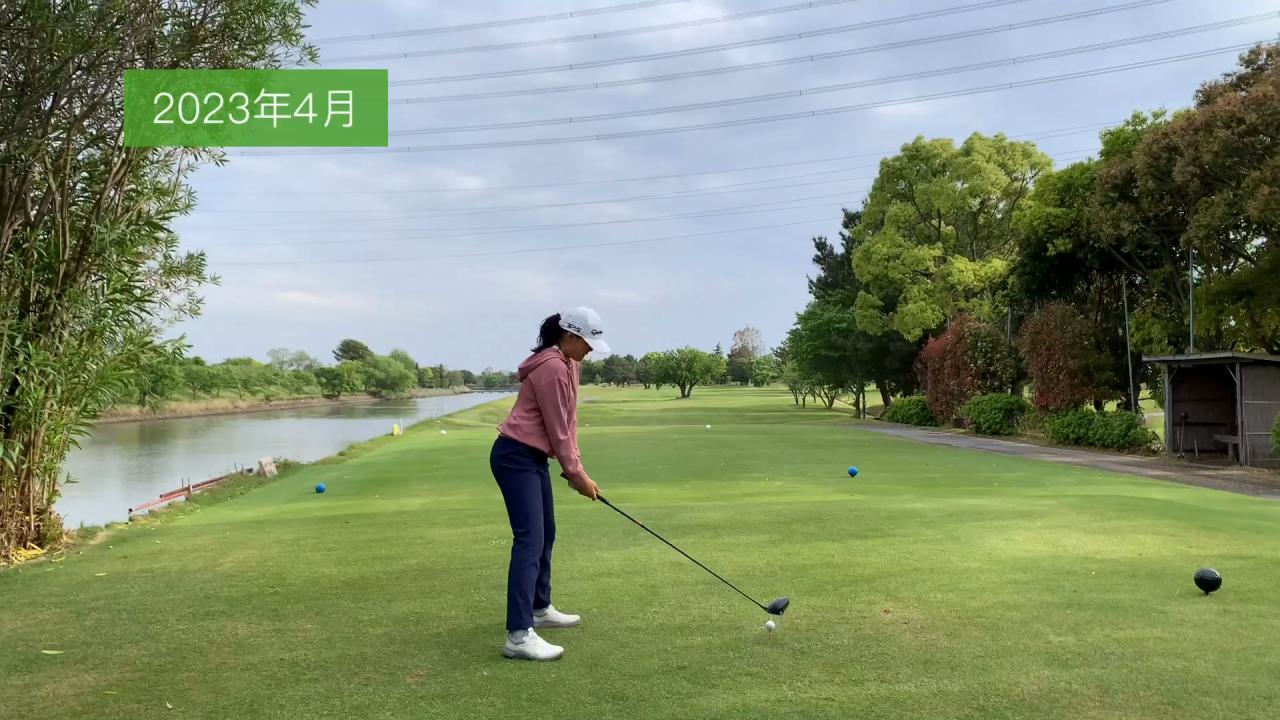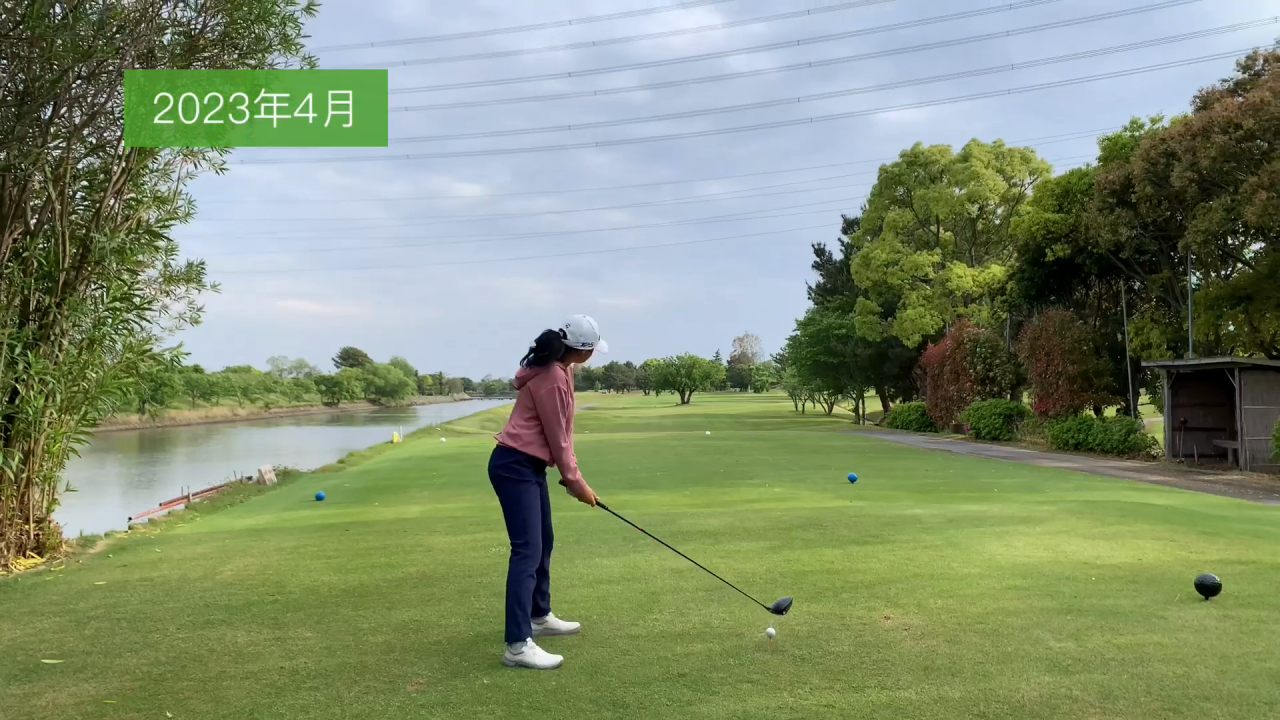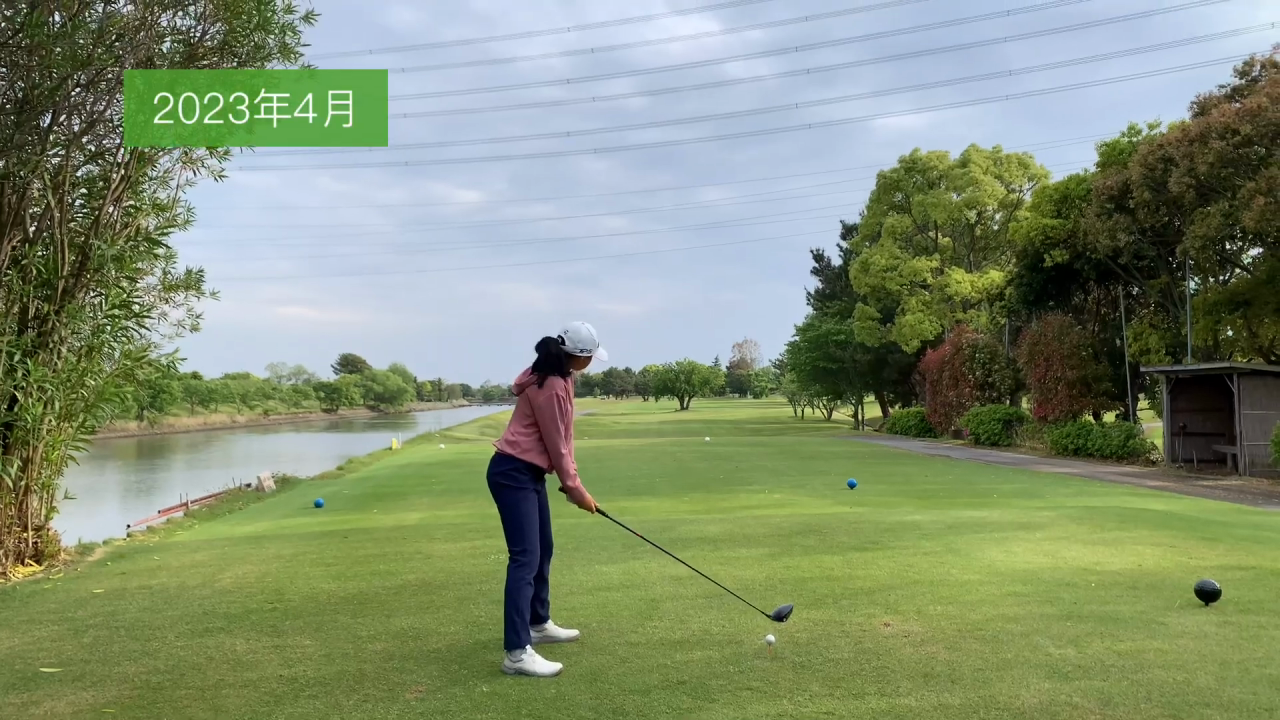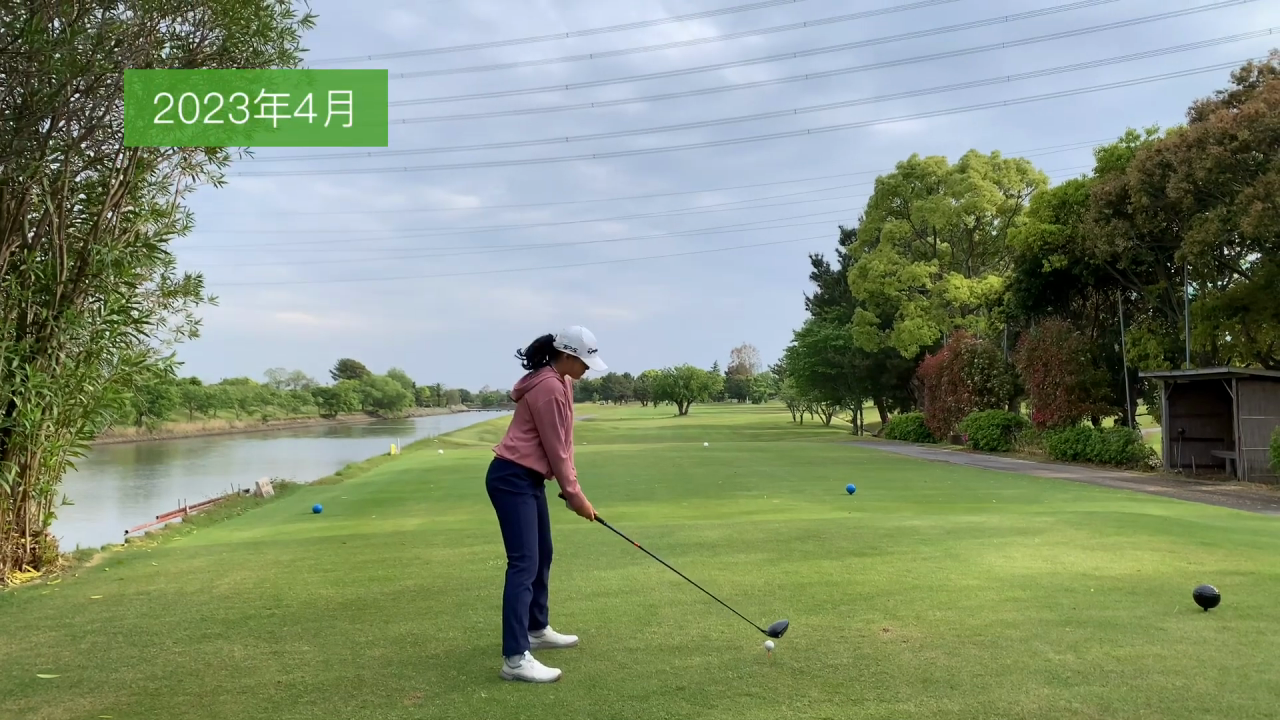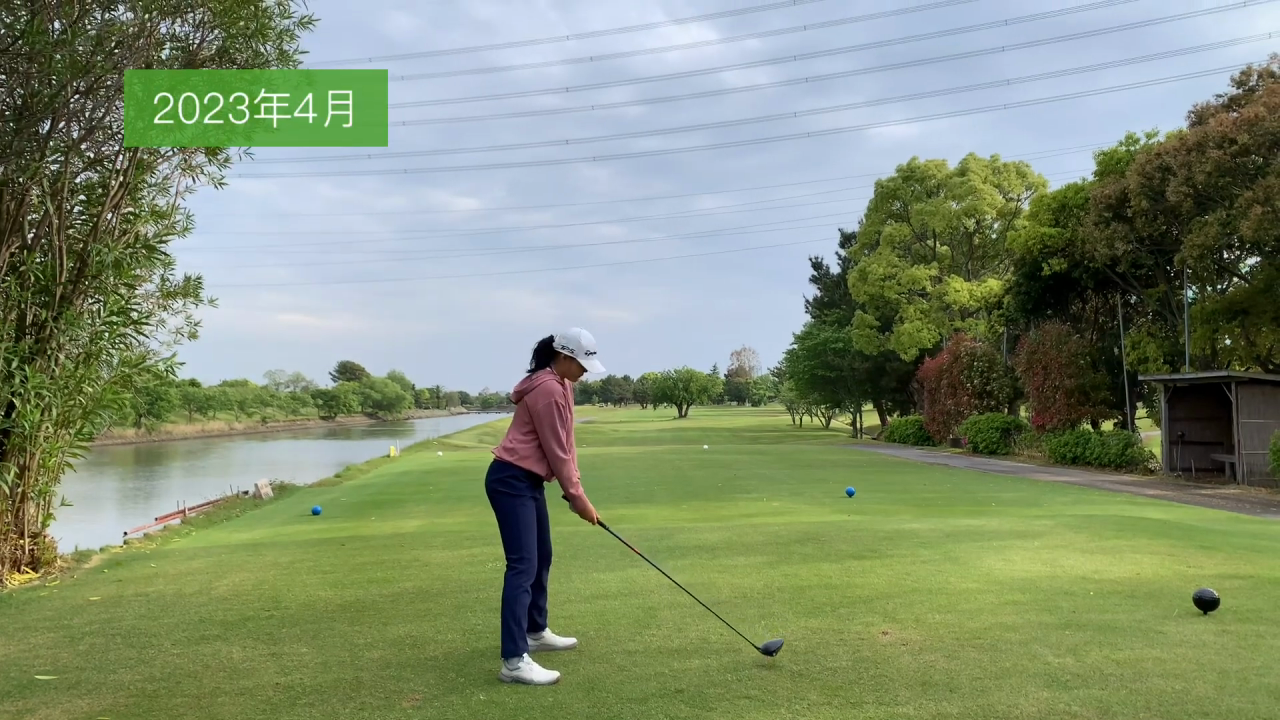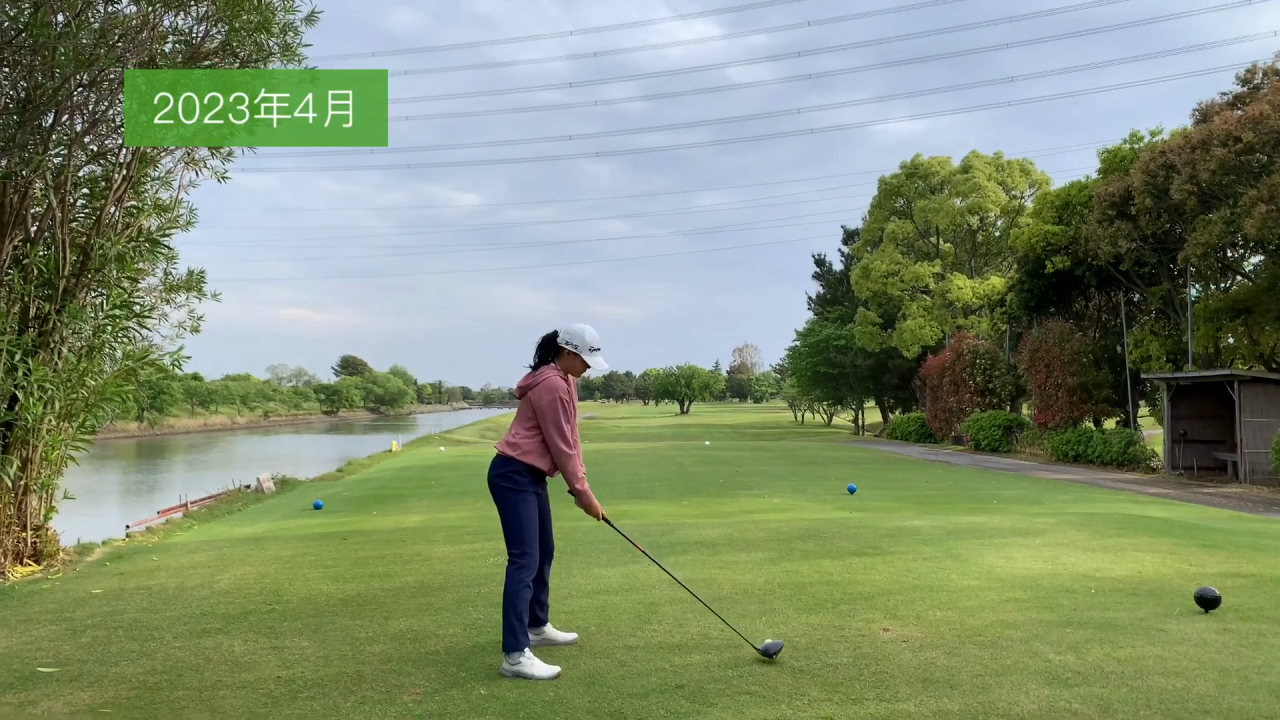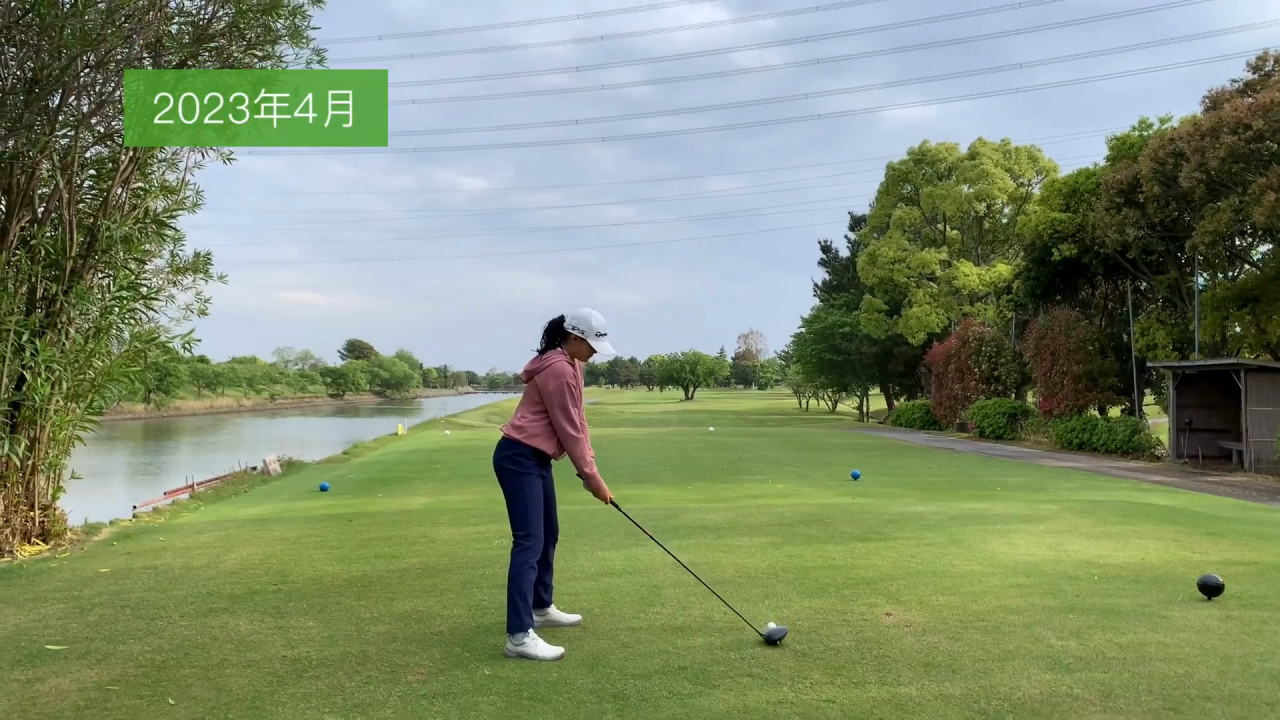
dt=0.3s
person 1, frame 1
left shoulder: (568, 364)
right shoulder: (551, 368)
left elbow: (568, 421)
right elbow: (556, 429)
left wrist: (576, 466)
right wrist: (577, 475)
left hip: (533, 457)
right hip: (515, 456)
left knee: (545, 534)
right knee: (530, 539)
left ankle: (539, 609)
right ankle: (519, 634)
person 1, frame 2
left shoulder: (560, 370)
right shoulder: (551, 378)
left elbow: (563, 431)
right elbow: (557, 437)
left wrist: (572, 474)
right wrist: (576, 482)
left hip: (530, 465)
right hip: (515, 465)
left knee: (543, 542)
right knee: (528, 549)
left ankle: (539, 617)
right ankle: (518, 645)
person 1, frame 3
left shoulder: (559, 377)
right shoulder: (550, 387)
left elbow: (562, 438)
right elbow: (555, 444)
left wrist: (573, 480)
right wrist: (576, 489)
left hip: (529, 472)
right hip: (512, 473)
left knee: (542, 549)
right knee: (525, 557)
left ankle: (538, 624)
right ankle: (517, 653)
person 1, frame 4
left shoulder: (560, 381)
right shoulder: (548, 389)
left elbow: (564, 442)
right elbow: (555, 449)
left wrist: (573, 486)
right wrist: (575, 496)
left hip: (528, 478)
right hip: (512, 478)
left knee: (542, 555)
right knee: (524, 563)
left ankle: (537, 630)
right ankle: (516, 659)
person 1, frame 5
left shoulder: (560, 385)
right shoulder: (548, 391)
left elbow: (566, 444)
right elbow: (556, 452)
left wrist: (576, 488)
right wrist: (578, 498)
left hip: (528, 480)
right hip: (511, 480)
left knee: (541, 557)
right knee: (523, 565)
left ankle: (536, 632)
right ankle: (514, 661)
person 1, frame 6
left shoulder: (563, 379)
right shoulder: (552, 386)
left elbow: (571, 437)
right elbow: (561, 447)
left wrist: (582, 483)
right wrist: (583, 493)
left hip: (531, 475)
right hip: (514, 475)
left knee: (543, 552)
right knee: (524, 560)
left ankle: (537, 627)
right ankle: (515, 655)
person 1, frame 7
left shoulder: (569, 364)
right shoulder: (558, 371)
left elbow: (578, 421)
right elbow: (568, 430)
left wrist: (590, 465)
right wrist: (592, 477)
left hip: (535, 458)
right hip: (519, 458)
left knee: (548, 535)
right knee: (529, 542)
left ankle: (541, 608)
right ankle: (519, 636)
